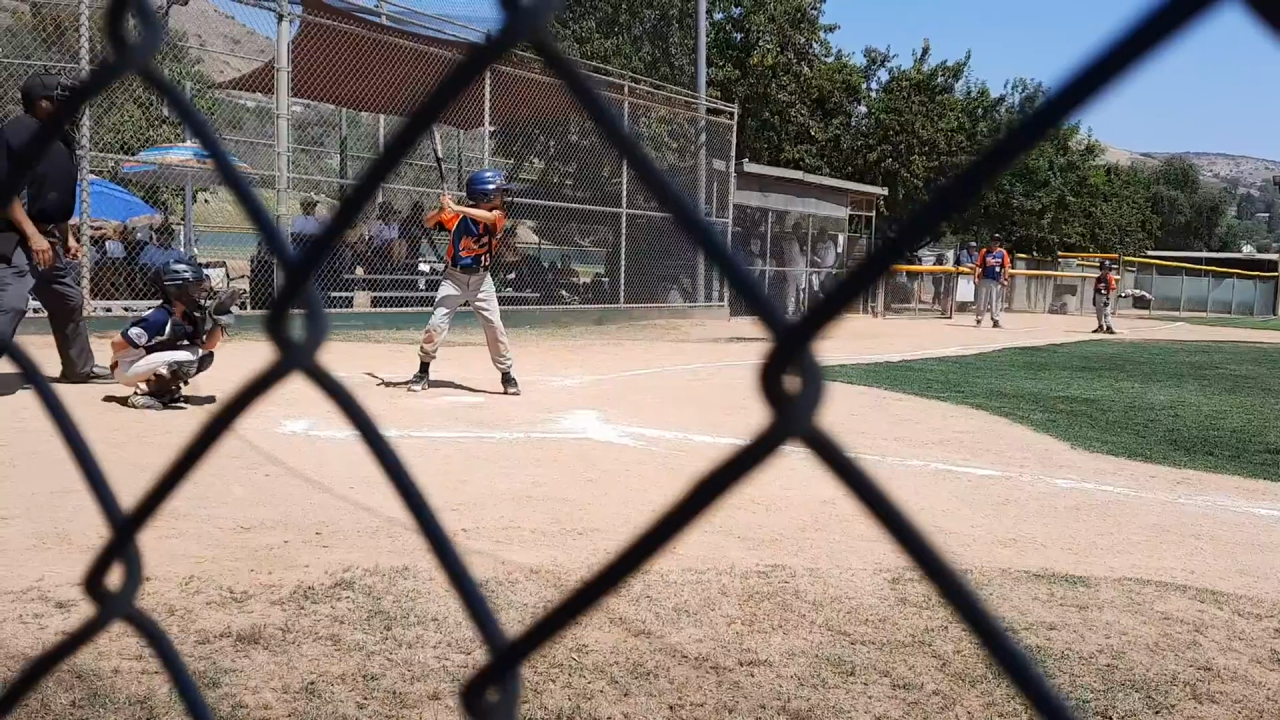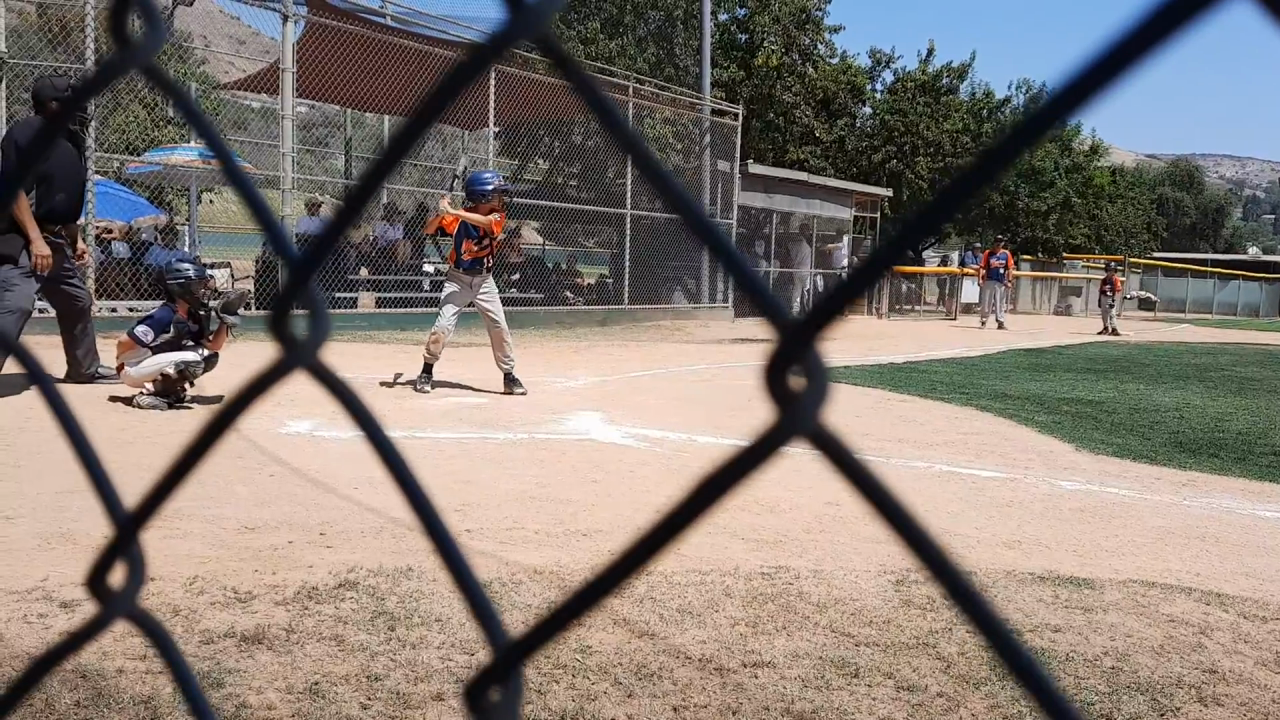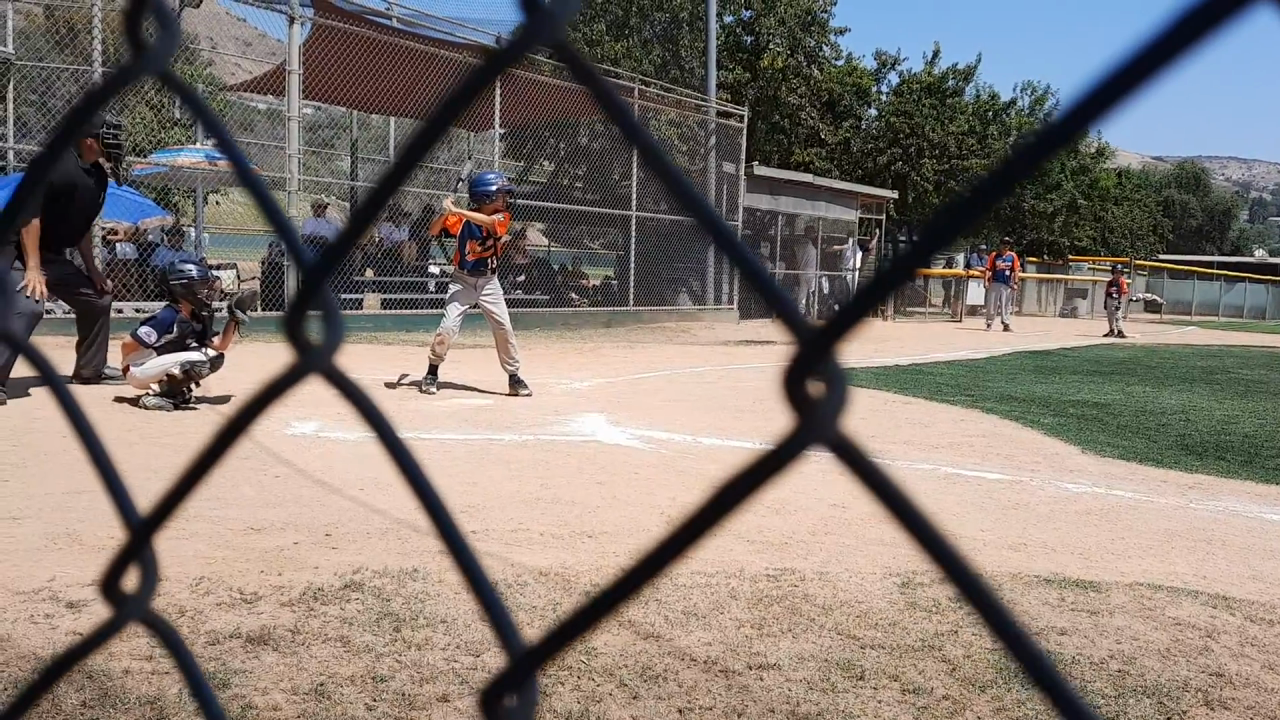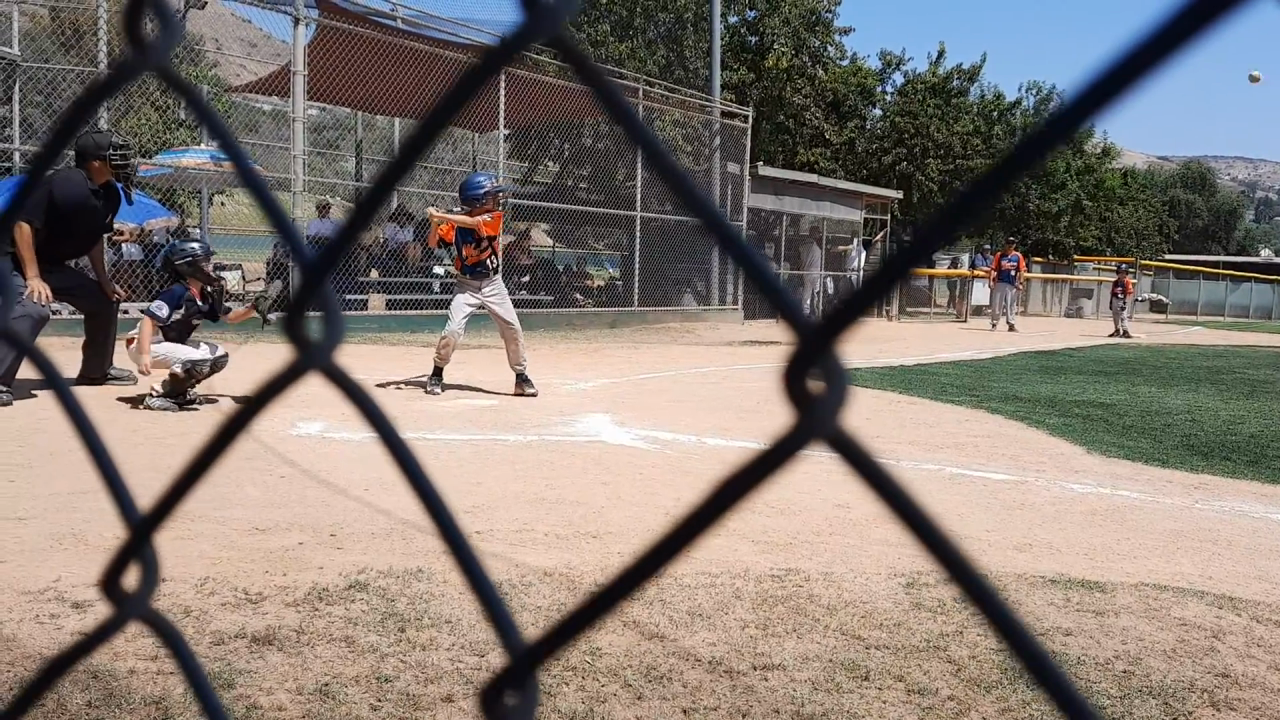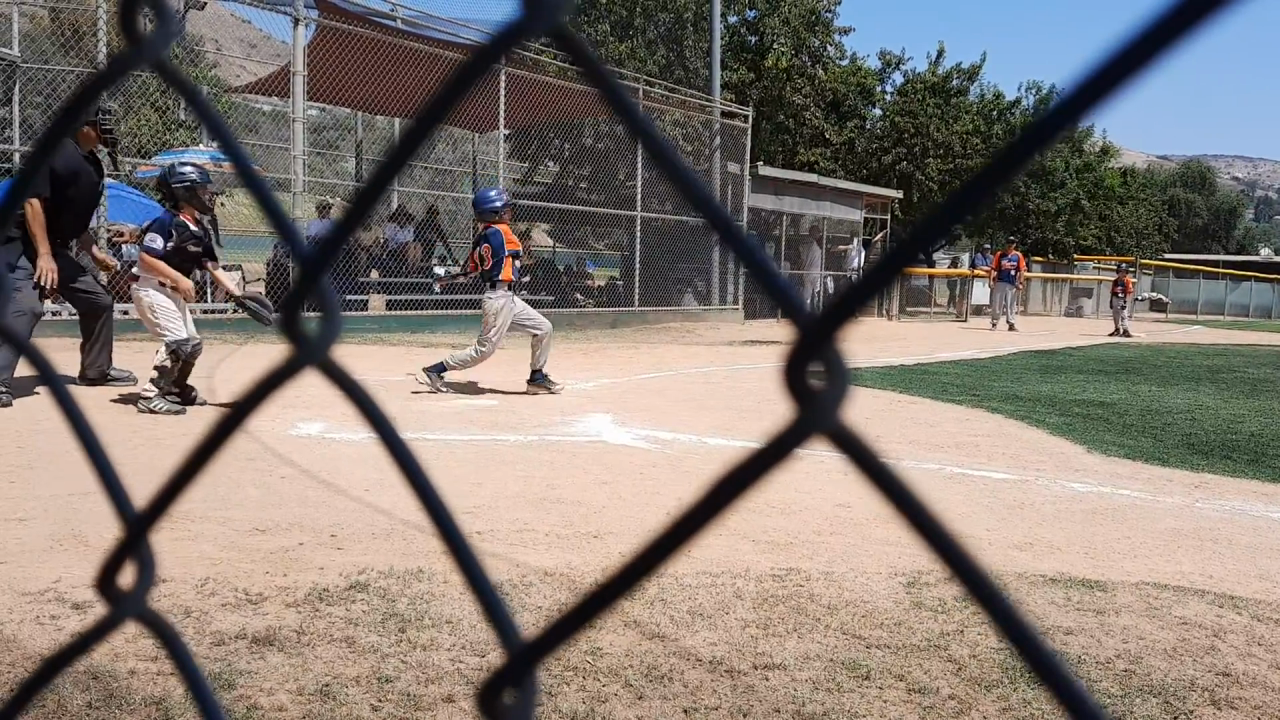
dt=0.7s
person 1, frame 1
left shoulder: (57, 137)
left wrist: (67, 237)
right wrist: (33, 236)
left hip: (48, 239)
left knee: (70, 301)
left ankle: (79, 367)
person 1, frame 2
left shoulder: (68, 139)
right shoulder: (27, 132)
left wrist: (76, 238)
right wrist: (35, 239)
left hip: (56, 241)
left knee: (78, 301)
left ankle: (85, 367)
person 1, frame 3
left shoulder: (99, 174)
right shoulder: (58, 164)
right elbow: (29, 214)
left wrist: (92, 269)
right wrist: (32, 269)
left hip: (53, 254)
left knee: (97, 298)
right knee: (27, 305)
left ankle: (91, 369)
person 1, frame 4
left shoulder: (110, 194)
right shoulder: (64, 183)
left elbow: (95, 237)
right elbow: (23, 224)
left wrist: (103, 280)
right wrist: (33, 277)
left hip: (55, 264)
left knee: (104, 301)
right knee: (33, 309)
left ankle: (96, 371)
person 1, frame 5
left shoulder: (93, 163)
right shoulder: (56, 153)
right elbow: (32, 201)
left wrist: (95, 252)
right wrist: (42, 254)
left hip: (57, 250)
left knee: (98, 299)
right knee: (25, 305)
left ankle: (97, 370)
person 2, frame 1
left shoulder: (499, 215)
right shoulder: (457, 215)
left elbow: (488, 217)
right elbow: (428, 223)
left wrist: (456, 208)
right wrist: (442, 209)
left hip: (481, 280)
right hip: (454, 277)
left knee: (495, 327)
right knee: (437, 324)
left ankle: (507, 376)
right ankle: (423, 372)
person 2, frame 2
left shoulder: (498, 217)
right shoulder: (458, 217)
left elbow: (484, 222)
right elbow: (429, 230)
left wrist: (452, 212)
right wrist: (441, 212)
left hip: (484, 281)
right hip: (458, 279)
left knee: (500, 327)
right knee: (443, 326)
left ankle: (509, 376)
right ankle: (426, 372)
person 2, frame 3
left shoulder: (503, 217)
right shoulder: (462, 218)
left elbow: (488, 221)
right elbow: (433, 231)
left wrist: (456, 211)
right wrist: (446, 212)
left hip: (489, 282)
right hip: (462, 280)
left knee: (504, 329)
right knee: (448, 327)
left ankle: (514, 377)
right ankle: (432, 373)
person 2, frame 4
left shoulder: (495, 217)
right shoulder: (456, 222)
left elbow: (473, 223)
right elbow: (432, 244)
left wrist: (441, 215)
right wrist: (435, 221)
left hip: (493, 284)
right hip: (466, 285)
left knee: (513, 328)
right knee: (452, 331)
left ankle: (521, 378)
right ankle: (436, 375)
person 2, frame 5
left shoulder: (480, 237)
right shoulder: (502, 230)
left elbow: (472, 270)
right elbow: (516, 250)
left hip: (507, 297)
right hip: (498, 299)
left knee: (543, 328)
right knee: (483, 349)
left ankle: (537, 377)
right ankle: (433, 372)
person 3, frame 1
left shoulder: (189, 317)
right shoulder: (159, 318)
left elbow: (207, 345)
right elbow: (117, 343)
right wrist: (127, 358)
left hip: (151, 362)
right hip: (127, 369)
left knee: (203, 355)
right knee: (185, 361)
left ankle: (160, 390)
right ankle: (143, 393)
person 3, frame 2
left shoulder: (193, 317)
right shoulder: (164, 316)
left elbow: (213, 346)
right elbow: (124, 342)
left wrist: (225, 320)
right wrist: (123, 363)
left hip: (158, 364)
right hip: (133, 370)
left knee: (209, 356)
right knee: (191, 361)
left ankle: (167, 390)
right ankle: (148, 393)
person 3, frame 3
left shoulder: (197, 317)
right shoulder: (167, 317)
left elbow: (219, 345)
right elbow: (128, 343)
left wrist: (234, 318)
right wrist: (129, 366)
left hip: (161, 365)
right hip: (140, 372)
left knee: (214, 357)
right knee: (198, 362)
left ankle: (174, 391)
right ankle: (154, 395)
person 3, frame 4
left shoulder: (206, 296)
right shoulder: (177, 292)
left elbow: (230, 316)
right elbow: (148, 321)
left wrist: (253, 308)
right wrist: (145, 354)
left hip: (169, 345)
right hip: (146, 346)
left knee: (219, 356)
right knee: (198, 361)
left ankle: (176, 390)
right ankle: (158, 395)
person 3, frame 5
left shoulder: (203, 227)
right shoulder: (167, 222)
left elbow: (211, 264)
right elbow: (147, 257)
left wrist: (234, 291)
right wrist: (180, 279)
left hip: (173, 291)
right hip: (152, 288)
left knee: (193, 344)
right knee: (178, 341)
left ankle: (177, 389)
right ankle: (151, 396)
